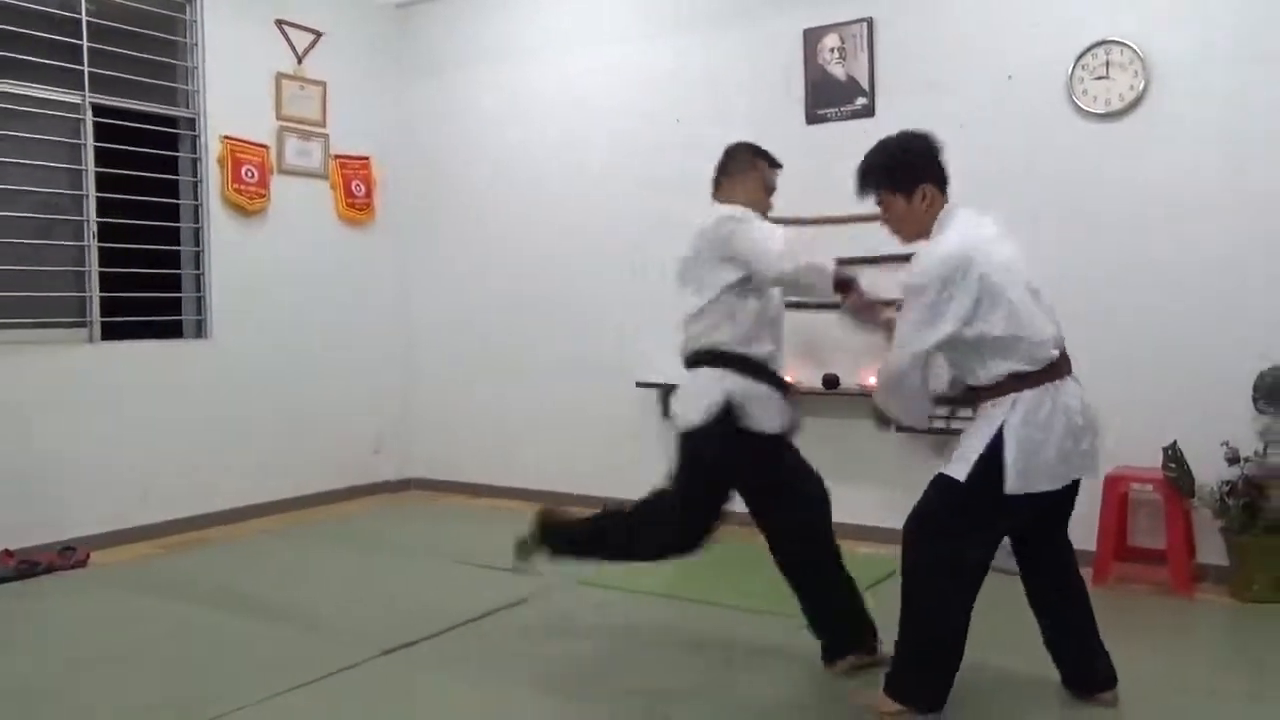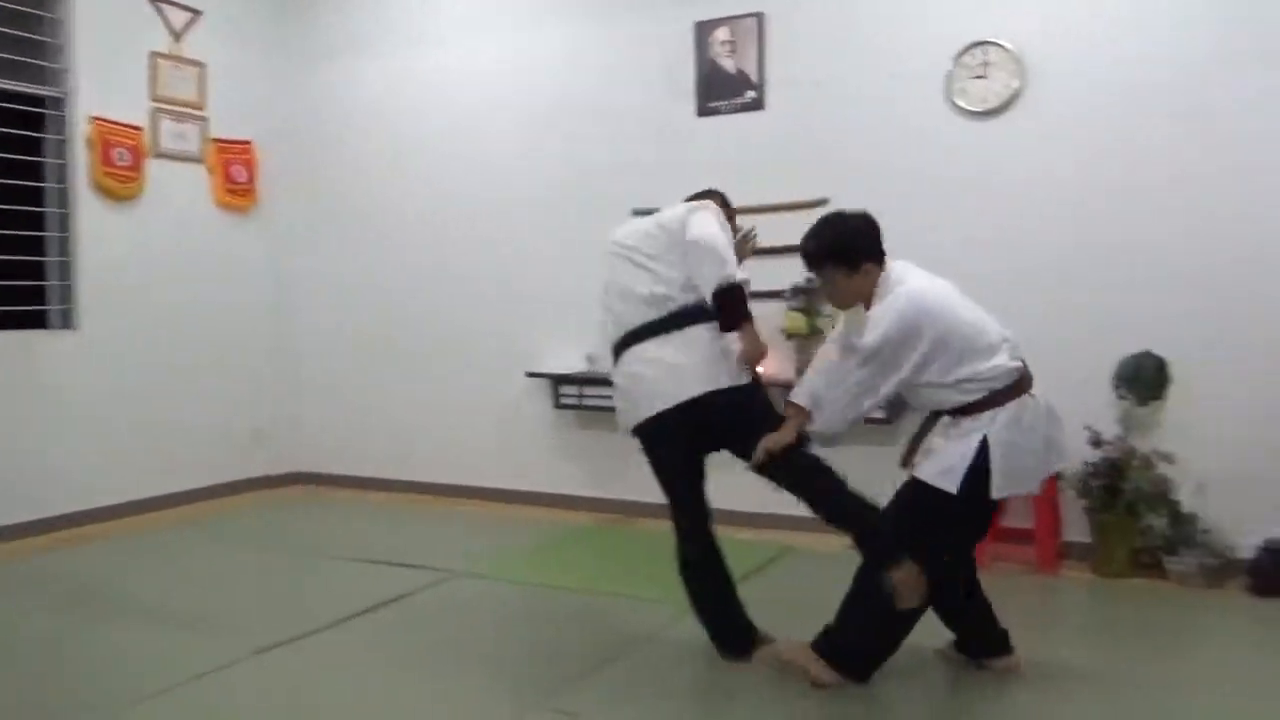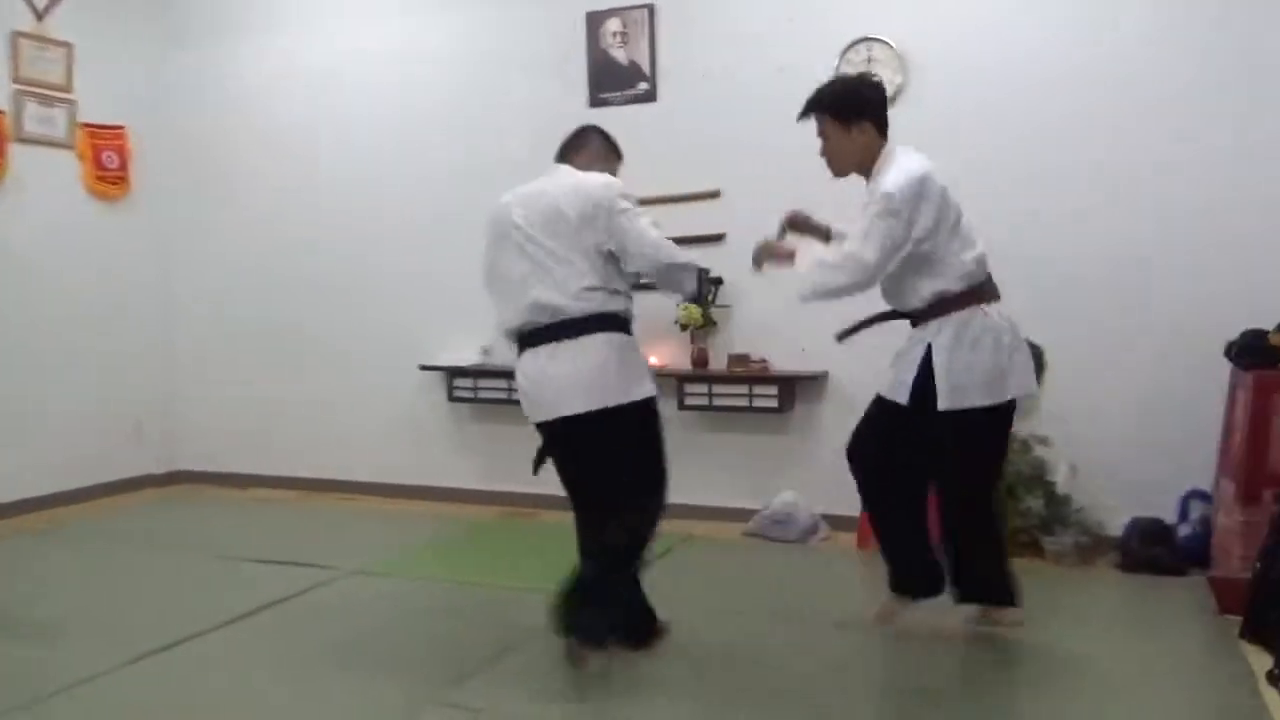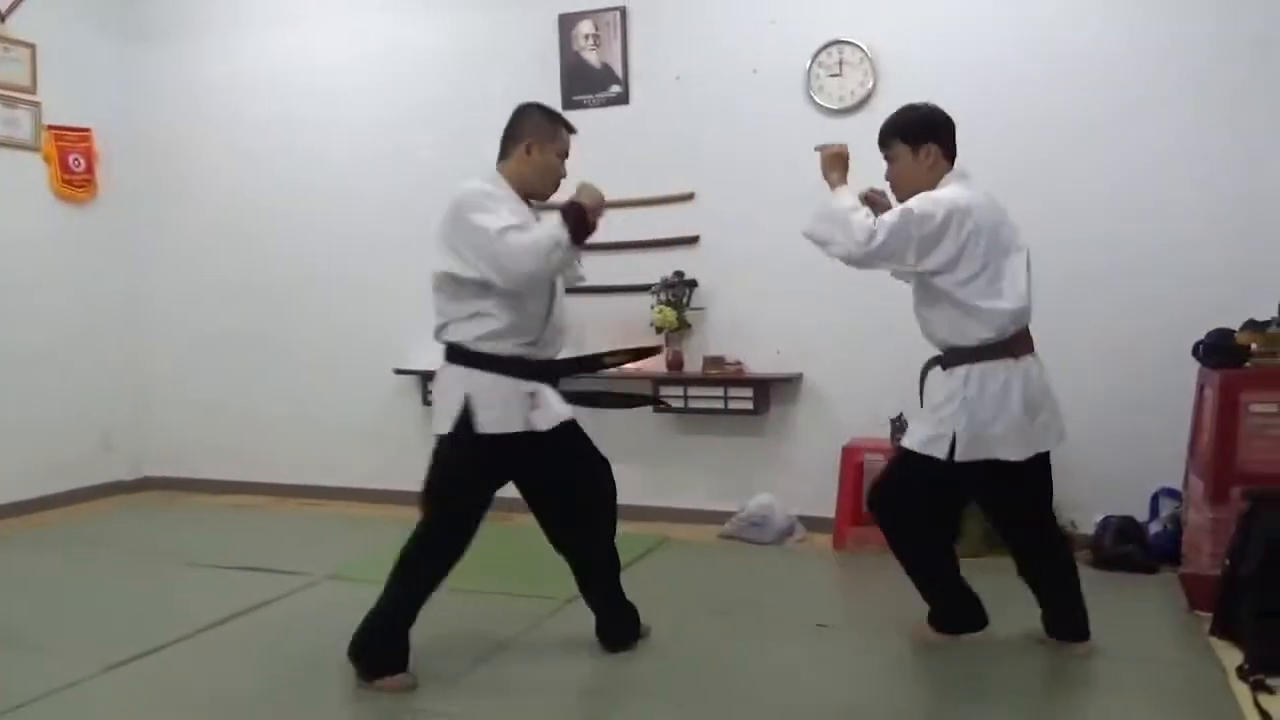
dt=0.3s
person 1, frame 1
left shoulder: (940, 261)
right shoulder: (974, 234)
left elbow: (910, 361)
left wrist: (895, 404)
right wrist: (884, 319)
left hip: (1020, 421)
right hip: (1057, 409)
left knee: (939, 545)
right knee: (1044, 550)
person 1, frame 2
left shoulder: (894, 320)
right shoulder: (897, 284)
left elbow: (846, 400)
right elbow: (840, 355)
left wrist: (788, 433)
right wrist: (795, 408)
left hip: (995, 431)
right hip: (994, 421)
left knee: (906, 538)
right knee: (938, 541)
left ankle: (839, 656)
right ankle: (985, 644)
person 1, frame 3
left shoulder: (903, 182)
right shoulder: (899, 173)
left elbow: (863, 265)
right elbow: (882, 253)
left wrist: (792, 259)
right wrist: (824, 234)
left hip: (956, 342)
right hip: (970, 337)
left knee: (878, 455)
right knee: (967, 478)
left ankle: (915, 581)
right ankle: (992, 595)
person 1, frame 4
left shoulder: (943, 210)
right shoulder: (974, 206)
left elbow: (860, 245)
right elbow: (917, 260)
left wrist: (838, 186)
right wrist: (883, 210)
left hip: (979, 388)
right hip: (1017, 381)
left knee: (901, 502)
right knee: (1026, 515)
left ankle: (958, 613)
right ankle: (1068, 626)
person 2, frame 1
left shoulder: (719, 235)
right shoulder: (734, 225)
right elbow: (786, 264)
right wrist: (846, 284)
left hip: (738, 401)
right hip: (728, 399)
left knee: (802, 506)
right knee: (682, 522)
left ankle: (847, 638)
right ankle: (557, 532)
person 2, frame 2
left shoulder: (626, 237)
right shoulder: (698, 217)
right elbow: (706, 248)
right wrist: (743, 320)
left hip: (640, 378)
right hip: (698, 364)
left knee: (689, 515)
right knee: (794, 466)
left ankle: (734, 635)
right ankle: (892, 557)
person 2, frame 3
left shoulder: (506, 208)
right shoulder: (599, 191)
left elbow: (505, 285)
right elbow: (659, 259)
right wrist: (694, 278)
left hip: (541, 370)
right hip: (602, 363)
left knee: (596, 504)
right knee: (637, 497)
left ankle: (626, 620)
right ankle: (586, 613)
person 2, frame 4
left shoulder: (519, 209)
right shoulder: (478, 202)
left elbow: (540, 271)
right elbow: (526, 270)
left wrist: (576, 223)
right wrist: (571, 215)
left hip: (527, 392)
right hip: (482, 399)
left knee: (591, 492)
right knee: (443, 532)
left ankle: (616, 622)
right ankle: (376, 650)
